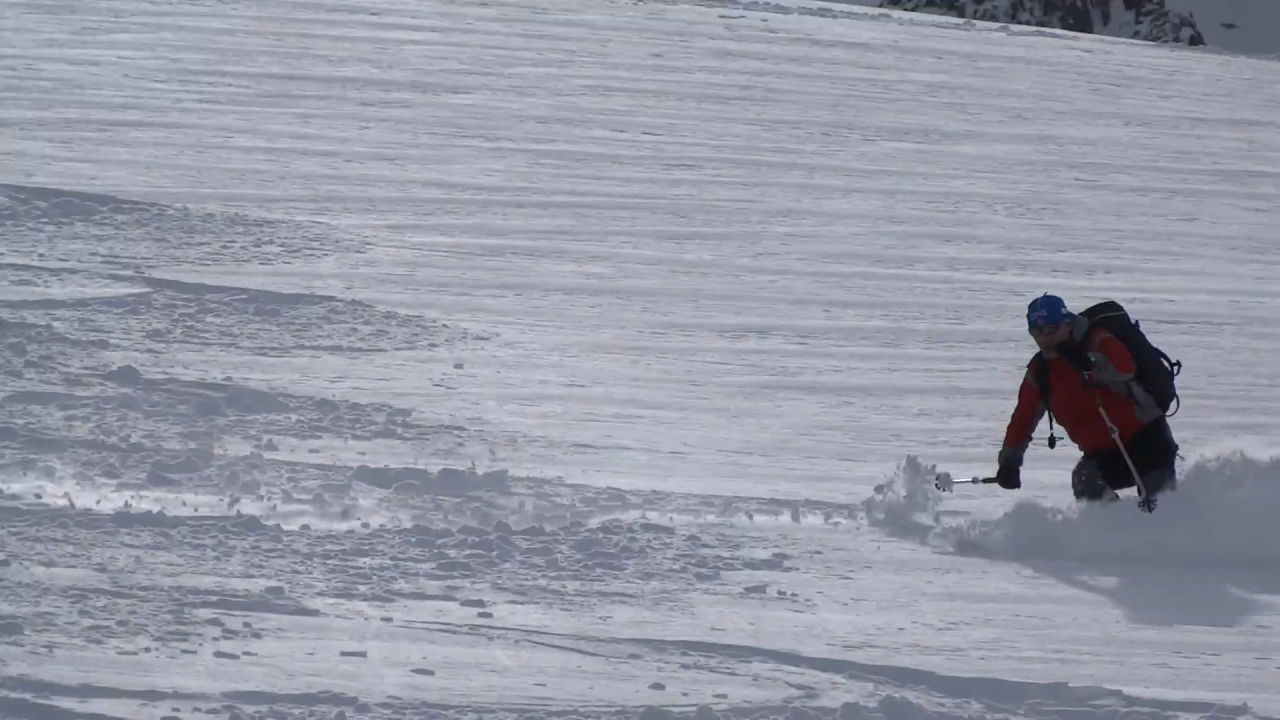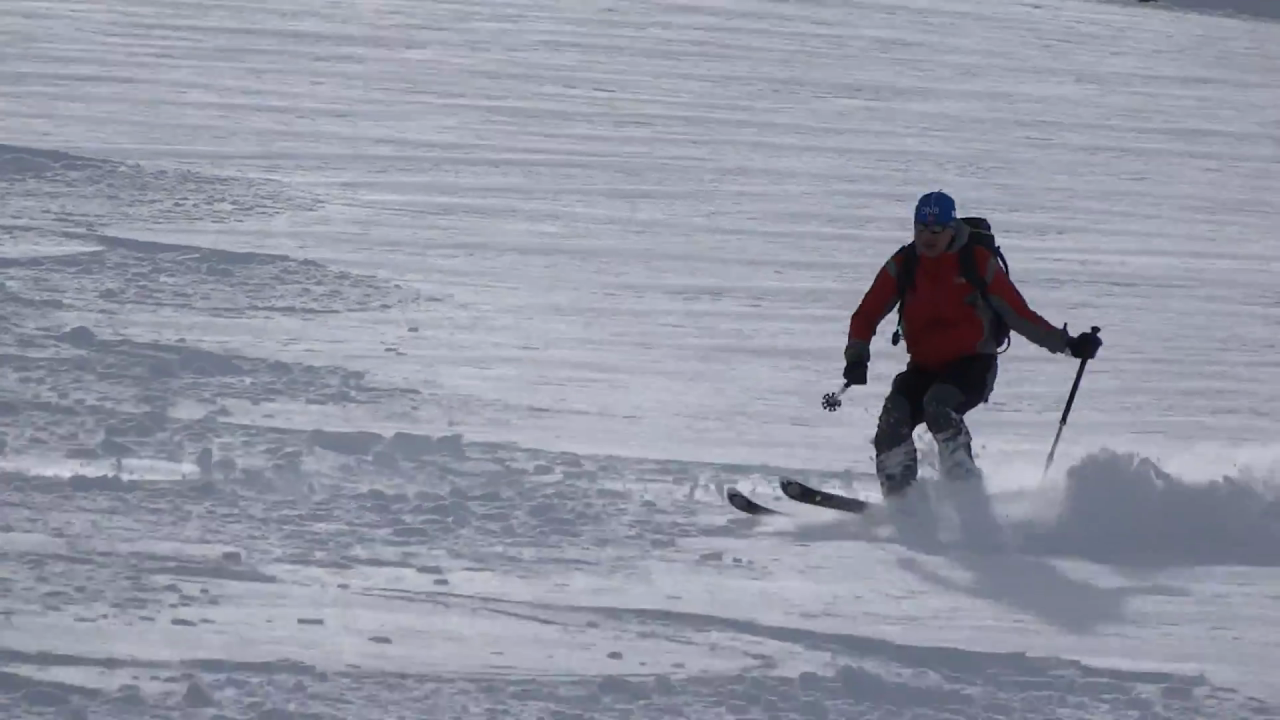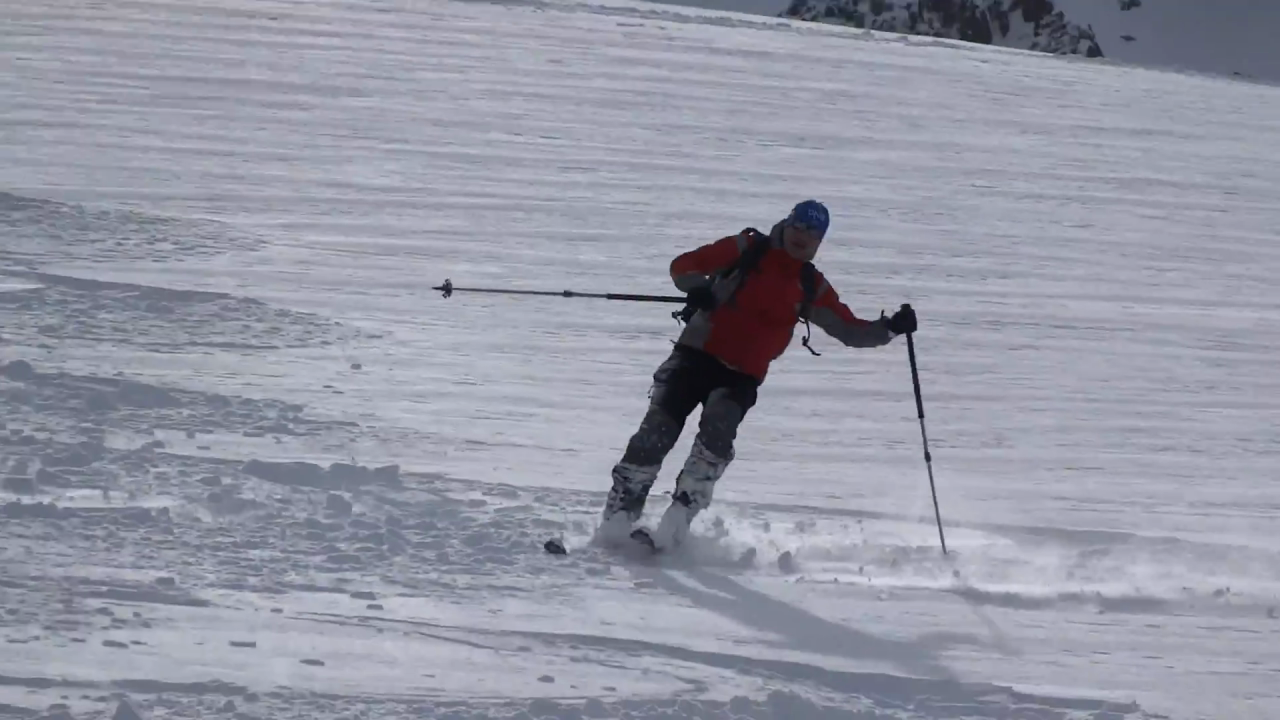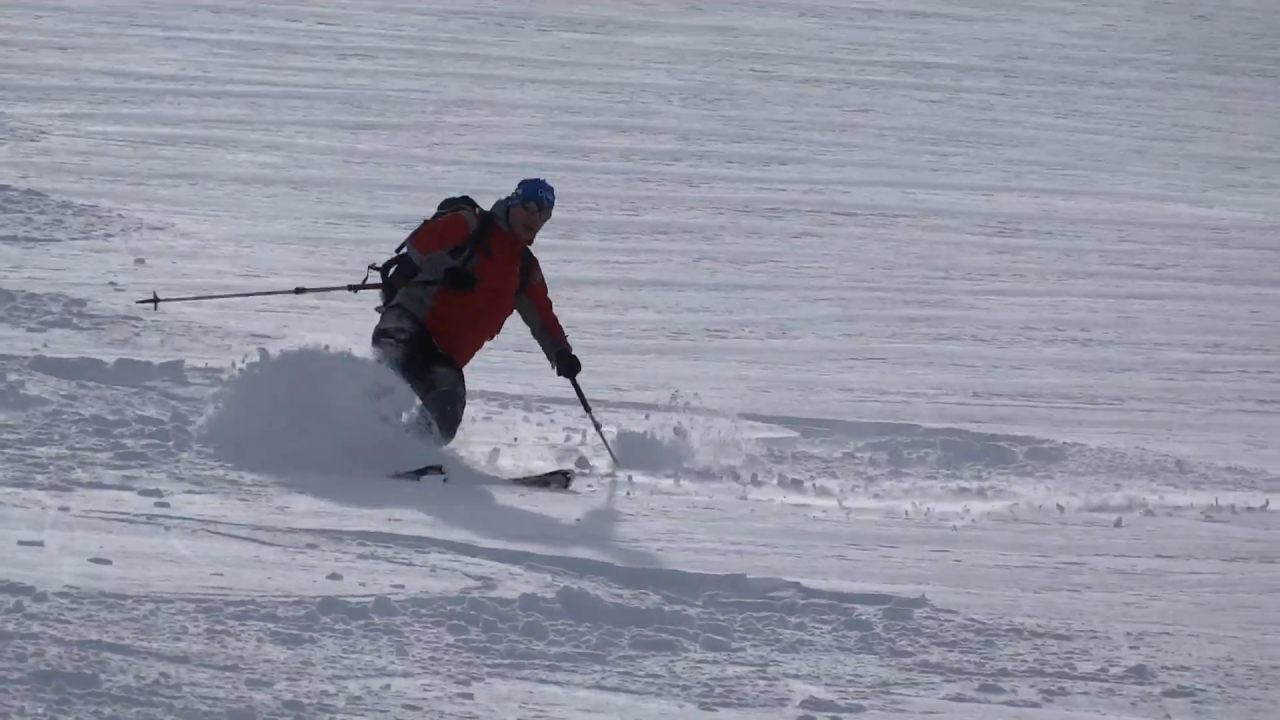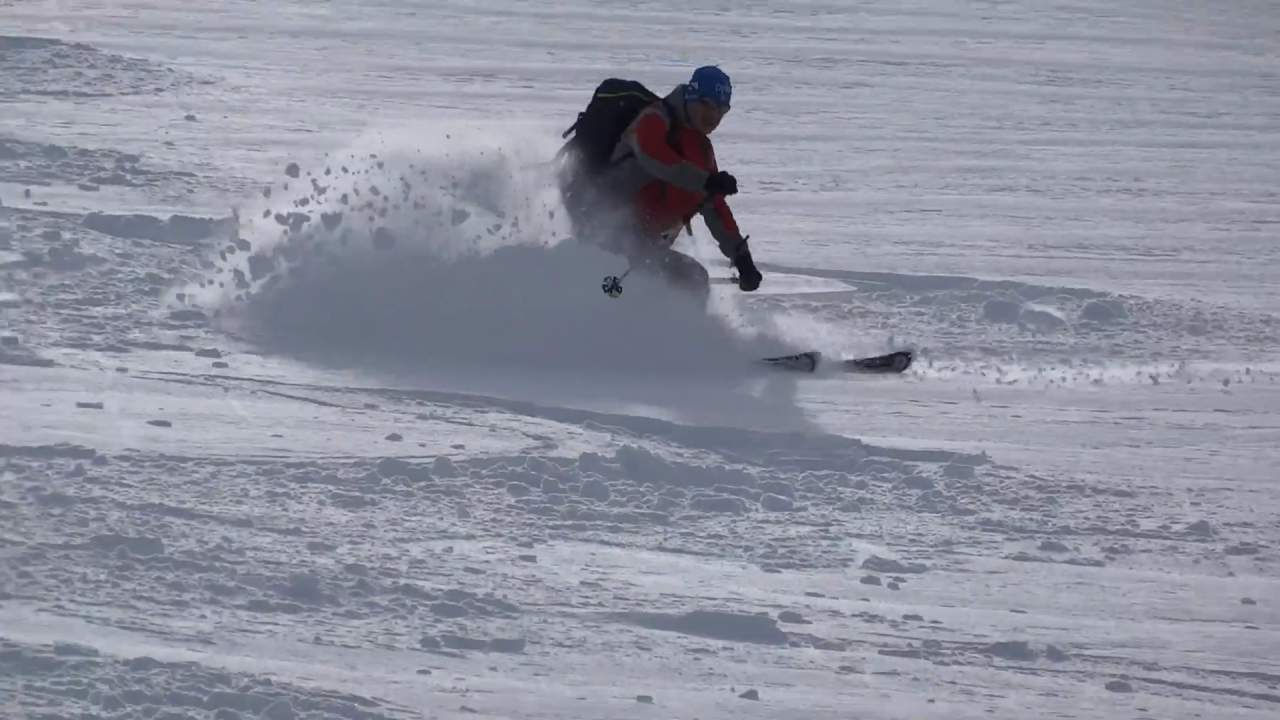
dt=0.4s
person 1, frame 1
left shoulder: (1098, 344)
right shoulder: (1038, 374)
left elbow: (1125, 371)
right elbow: (1021, 423)
left wrist: (1087, 364)
right wrist: (1009, 465)
left hip: (1145, 434)
right hip: (1103, 452)
left knee: (1158, 494)
right knee: (1086, 482)
person 1, frame 2
left shoulder: (979, 263)
right shoulder: (901, 266)
left elbow: (1019, 315)
right elbow: (867, 313)
left wrist: (1068, 343)
right wrist: (857, 356)
left hip: (972, 363)
right hip: (923, 366)
left knee: (938, 406)
right knee: (893, 419)
person 1, frame 3
left shoulder: (811, 284)
right shoulder: (746, 250)
left elbow: (849, 328)
right elbow: (682, 265)
left wrist: (890, 327)
right wrist: (695, 287)
left hip: (742, 375)
right hip: (696, 356)
left knee: (718, 433)
right knee: (658, 431)
left ankle: (676, 521)
right ankle: (618, 516)
person 1, frame 4
left shoulder: (527, 269)
right shoulder: (473, 225)
left elbow: (543, 321)
right elbow: (418, 242)
left wrist: (562, 356)
right wrist: (448, 270)
left hip: (445, 354)
right hip: (410, 320)
left knee: (446, 413)
person 1, frame 5
left shoulder: (702, 148)
right shoulder: (656, 119)
left elbow: (716, 209)
right elbow: (651, 157)
left wrist: (742, 256)
right wrist: (706, 181)
left hip: (642, 239)
right hip: (603, 221)
